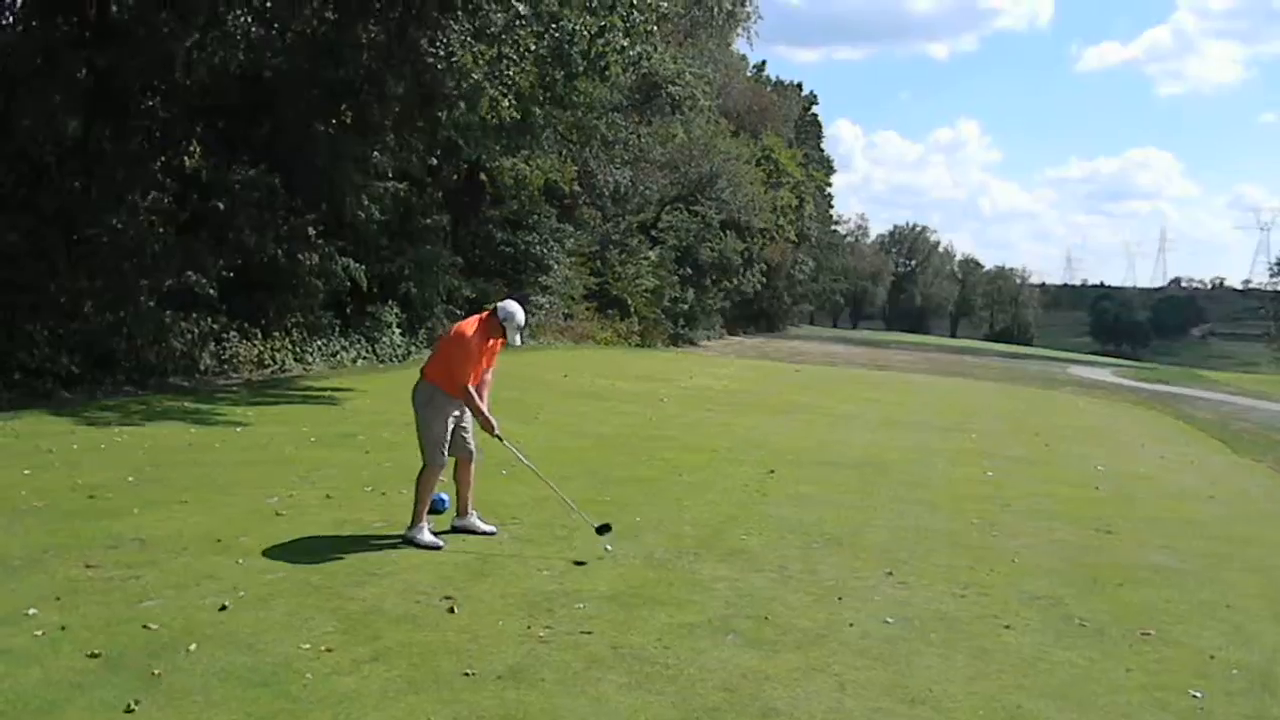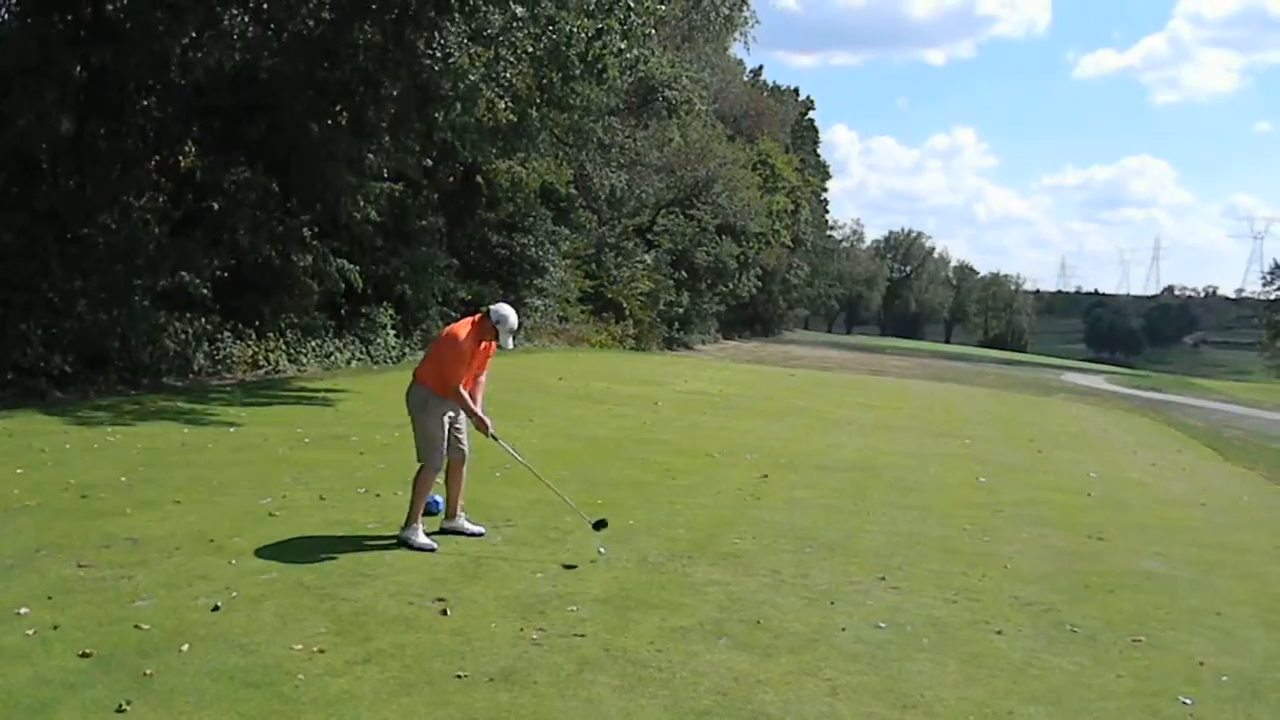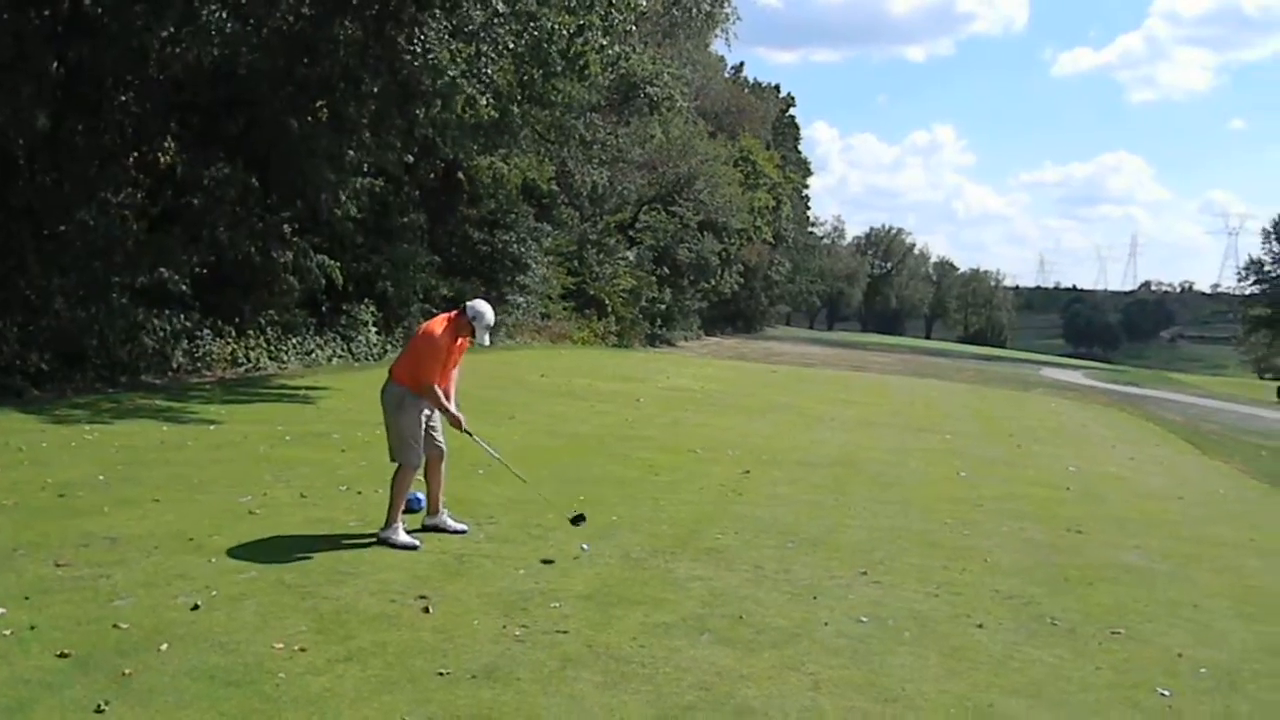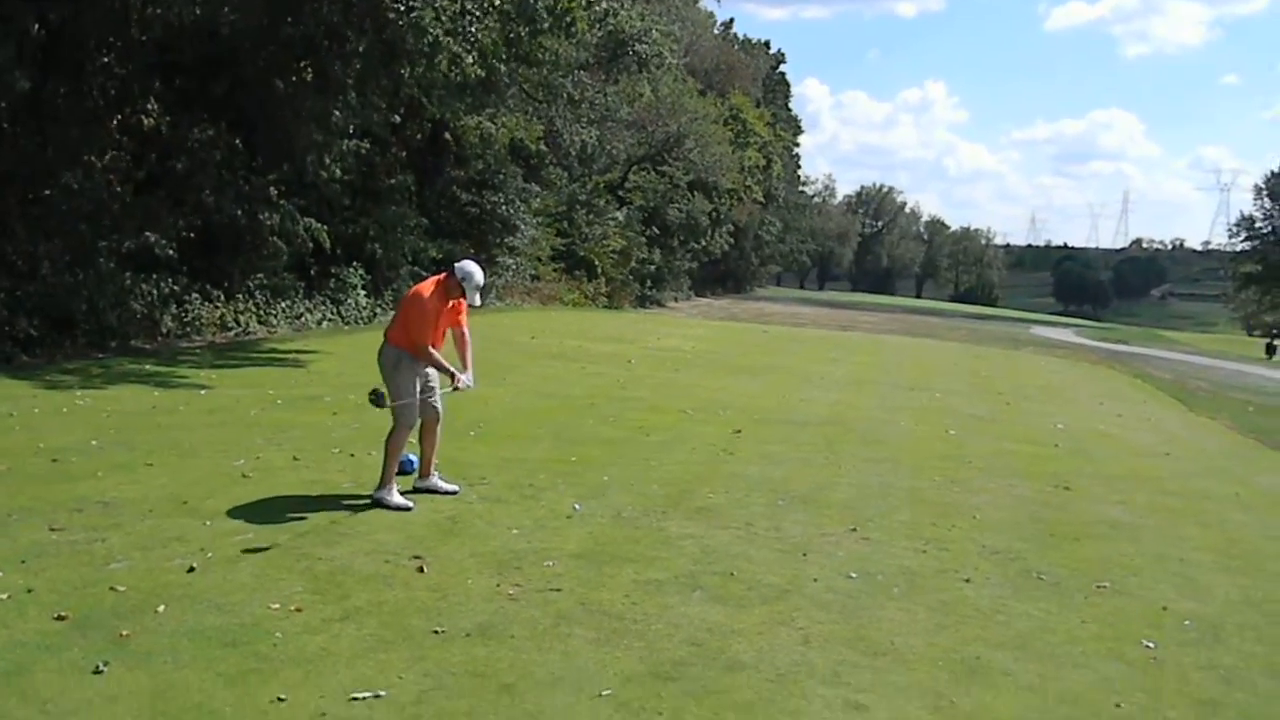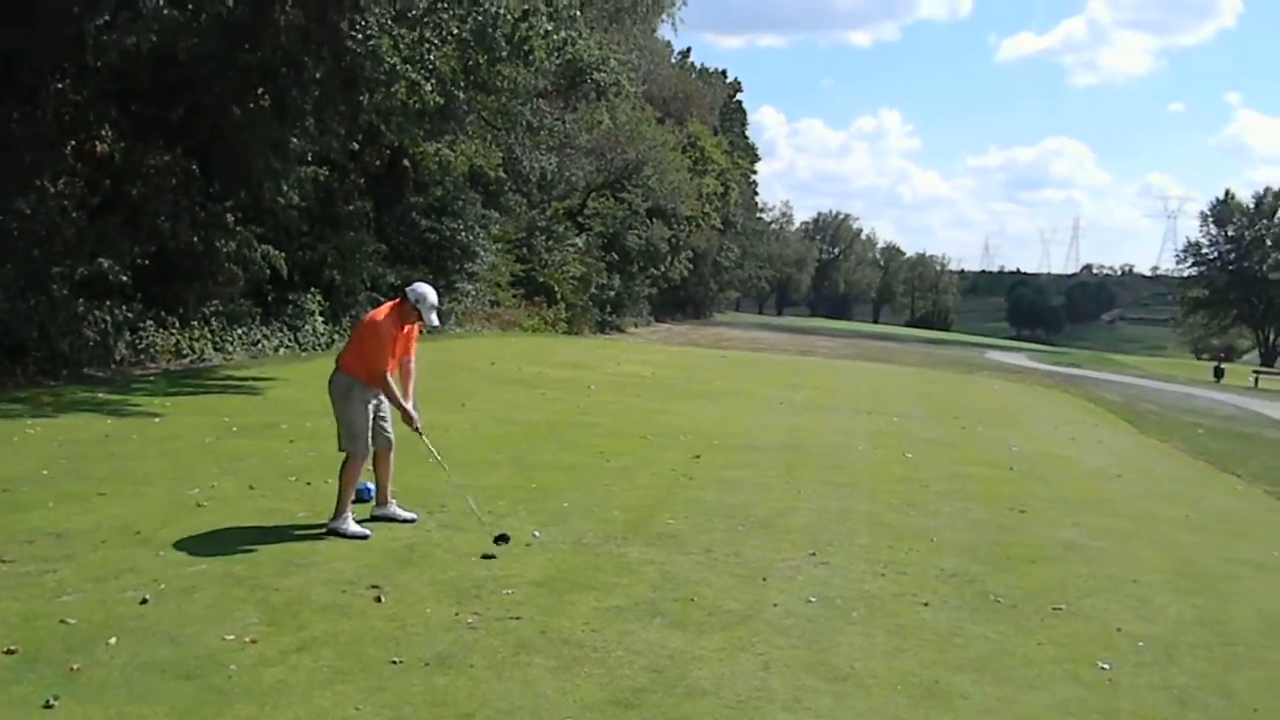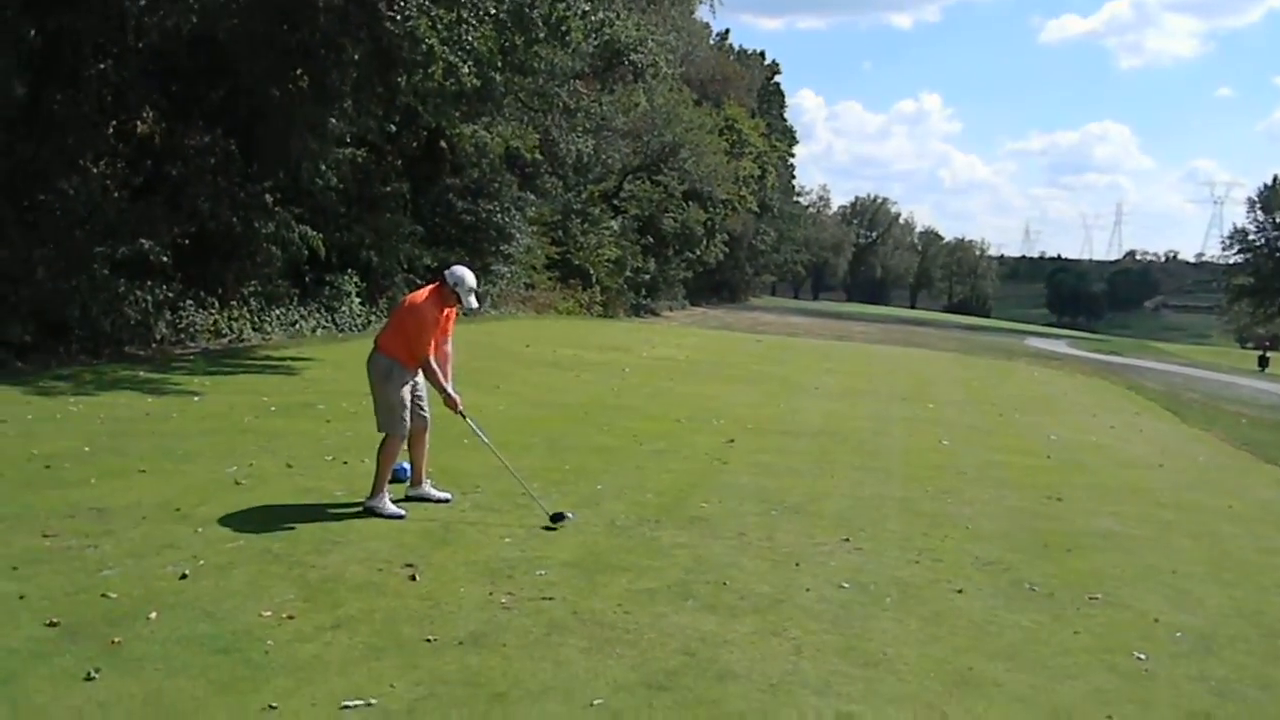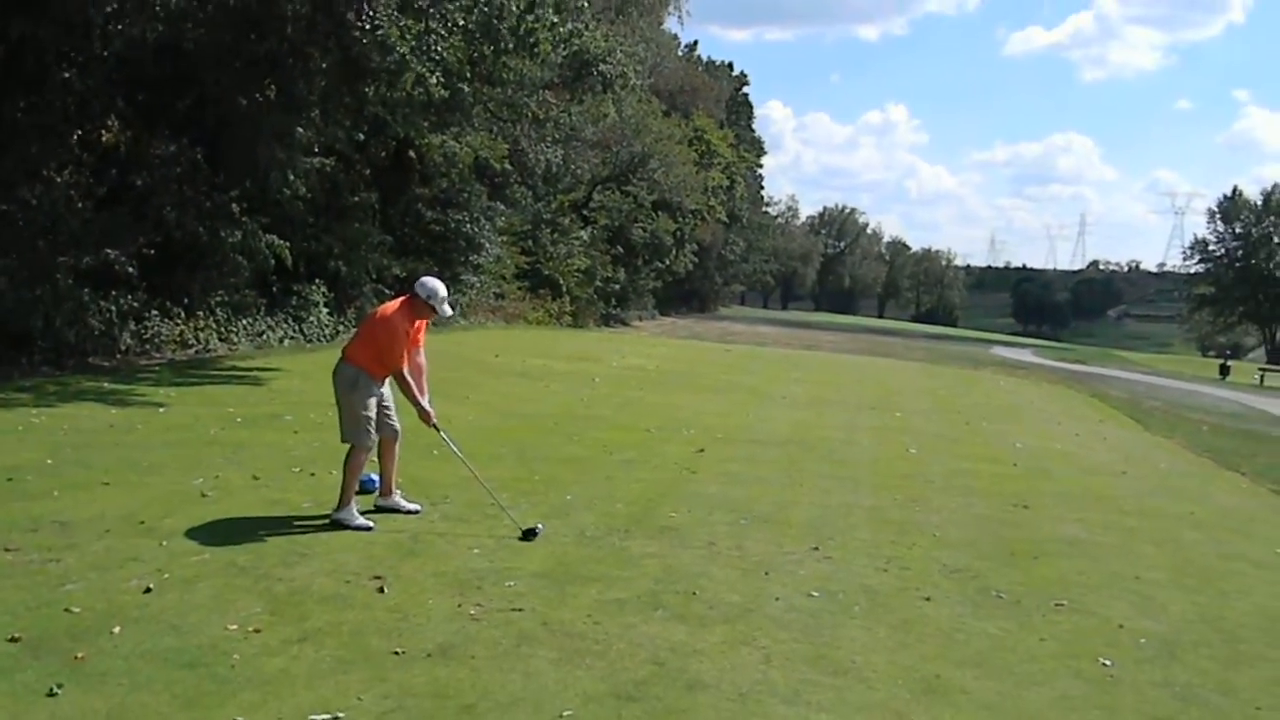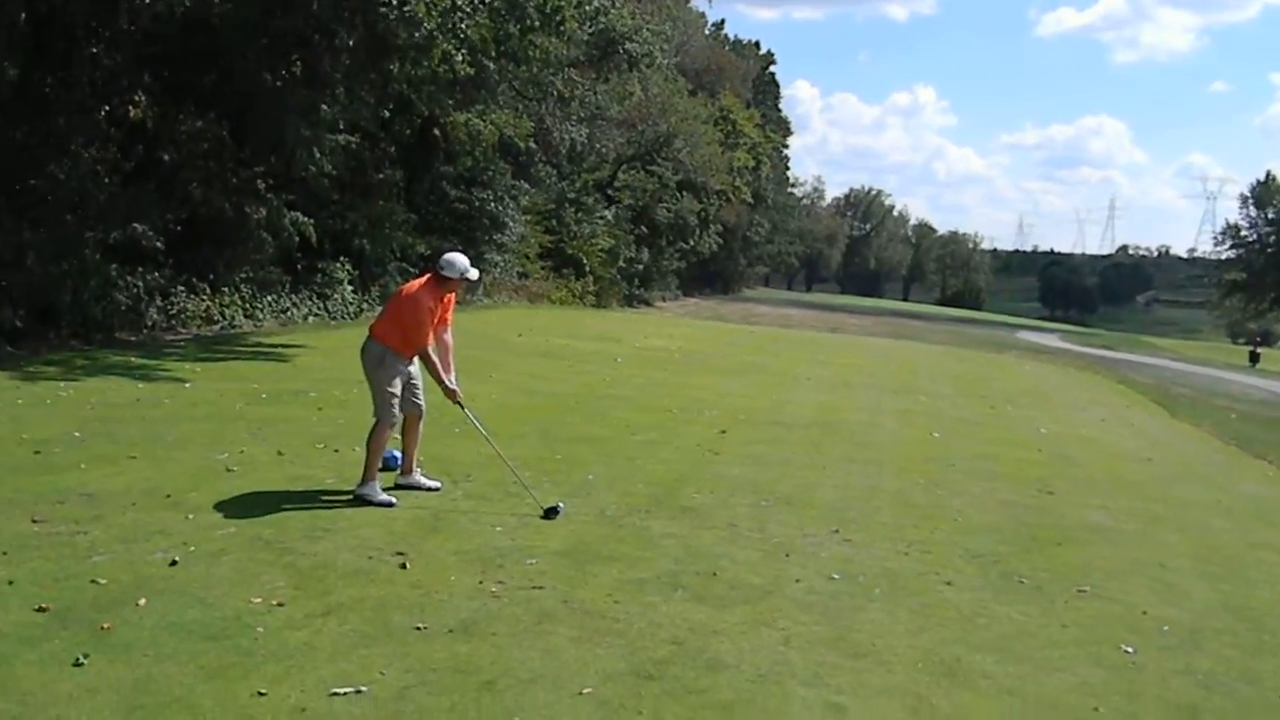
dt=0.4s
person 1, frame 1
left shoulder: (494, 336)
right shoulder: (467, 337)
left elbow: (486, 373)
right elbow: (464, 387)
left wrist: (484, 410)
right wrist: (483, 416)
left hip: (458, 398)
right hip: (434, 396)
left knee: (467, 456)
right knee: (436, 461)
left ankle: (464, 517)
right ankle: (417, 527)
person 1, frame 2
left shoulder: (487, 339)
right shoulder: (459, 338)
left elbow: (480, 374)
right elbow: (455, 387)
left wrist: (478, 409)
right wrist: (477, 416)
left hip: (451, 399)
right hip: (429, 397)
left knee: (459, 458)
right knee: (433, 462)
left ankle: (453, 518)
right ankle: (412, 528)
person 1, frame 3
left shoulder: (460, 333)
right shoulder: (436, 336)
left elbow: (451, 369)
right elbow: (429, 386)
left wrist: (451, 404)
right wrist: (450, 413)
left hip: (425, 397)
right hip: (403, 395)
left knee: (437, 453)
right knee: (411, 460)
left ankle: (435, 514)
right ankle: (391, 528)
person 1, frame 4
left shoulder: (456, 297)
right shoulder: (424, 298)
left elbow: (461, 333)
right elbow: (423, 347)
left wrist: (467, 371)
right wrist: (451, 372)
left hip: (424, 359)
right hip: (400, 357)
left knee: (433, 416)
right knee: (406, 421)
left ankle: (426, 477)
right ankle: (385, 489)
person 1, frame 5
left shoulder: (409, 323)
right shoulder: (381, 324)
left elbow: (407, 362)
right elbow: (383, 376)
left wrist: (409, 402)
right wrist: (404, 410)
left hip: (373, 387)
right hip: (351, 385)
left knee: (385, 444)
right knee: (359, 450)
left ankle: (383, 505)
right ankle: (341, 518)
person 1, frame 6
left shoulder: (447, 305)
right shoulder: (421, 307)
left elbow: (444, 345)
right elbow: (427, 360)
left wrist: (449, 385)
right wrist: (446, 393)
left hip: (410, 366)
right hip: (389, 365)
left knee: (421, 424)
right knee: (398, 430)
left ankle: (418, 485)
right ankle: (377, 497)
person 1, frame 7
left shoulder: (418, 317)
right shoulder: (393, 320)
left elbow: (417, 356)
right elbow: (400, 372)
left wrist: (424, 398)
right wrist: (420, 406)
left hip: (376, 377)
right hip: (355, 377)
left knee: (391, 434)
right knee: (364, 442)
left ankle: (388, 495)
right ankle: (344, 509)
person 1, frame 8
left shoulder: (446, 294)
right shoulder: (419, 299)
left elbow: (444, 334)
right elbow: (425, 350)
left wrist: (451, 375)
right wrist: (444, 385)
left hip: (405, 355)
right hip: (383, 353)
left knee: (415, 412)
right knee: (388, 417)
left ankle: (408, 473)
right ankle: (367, 484)
